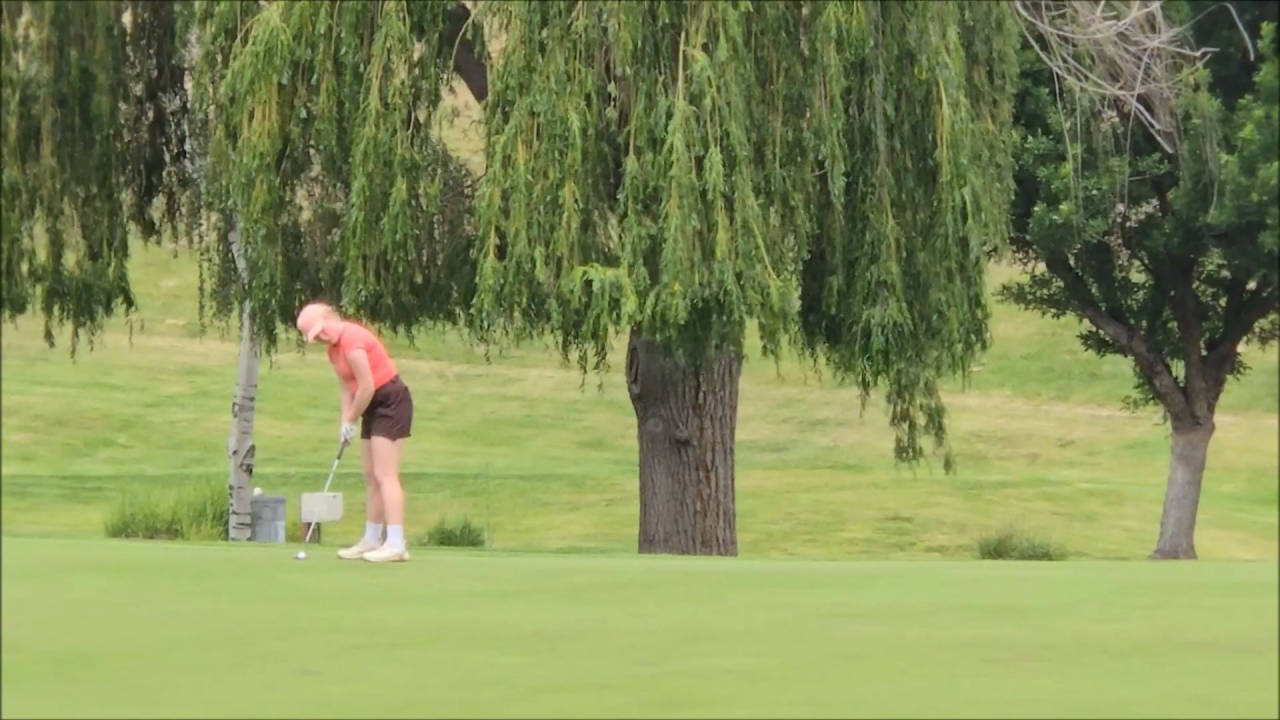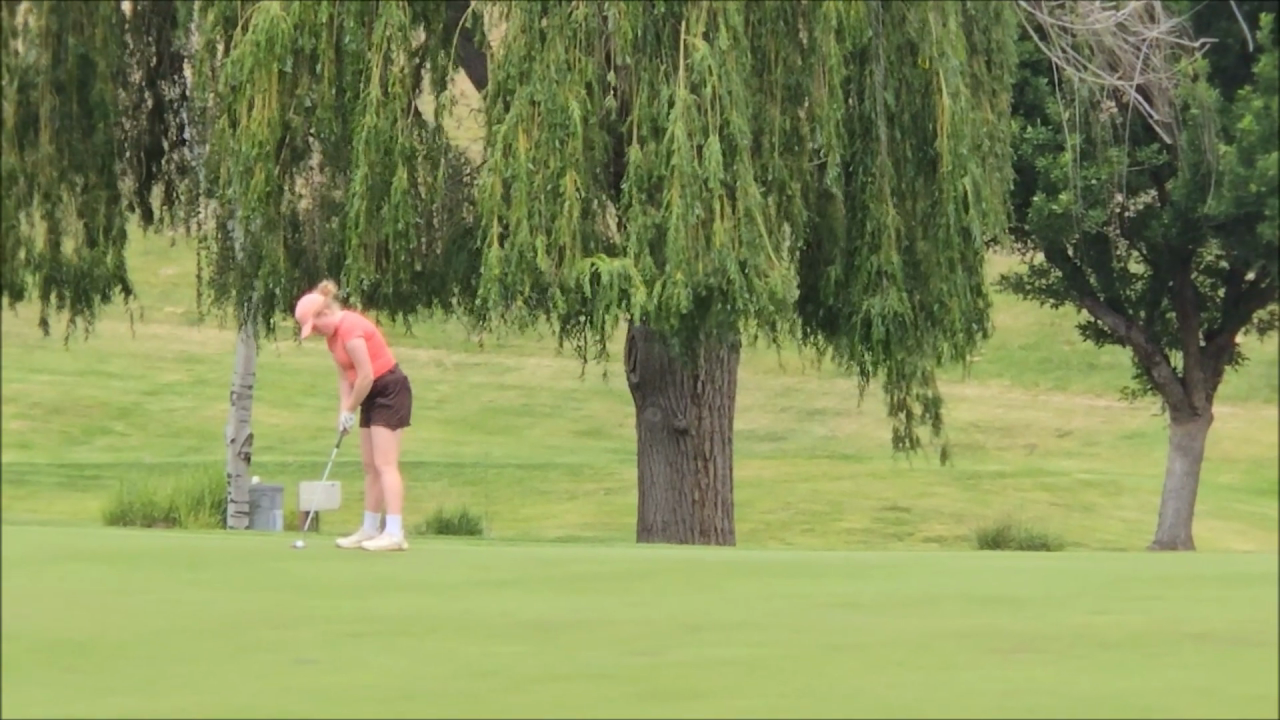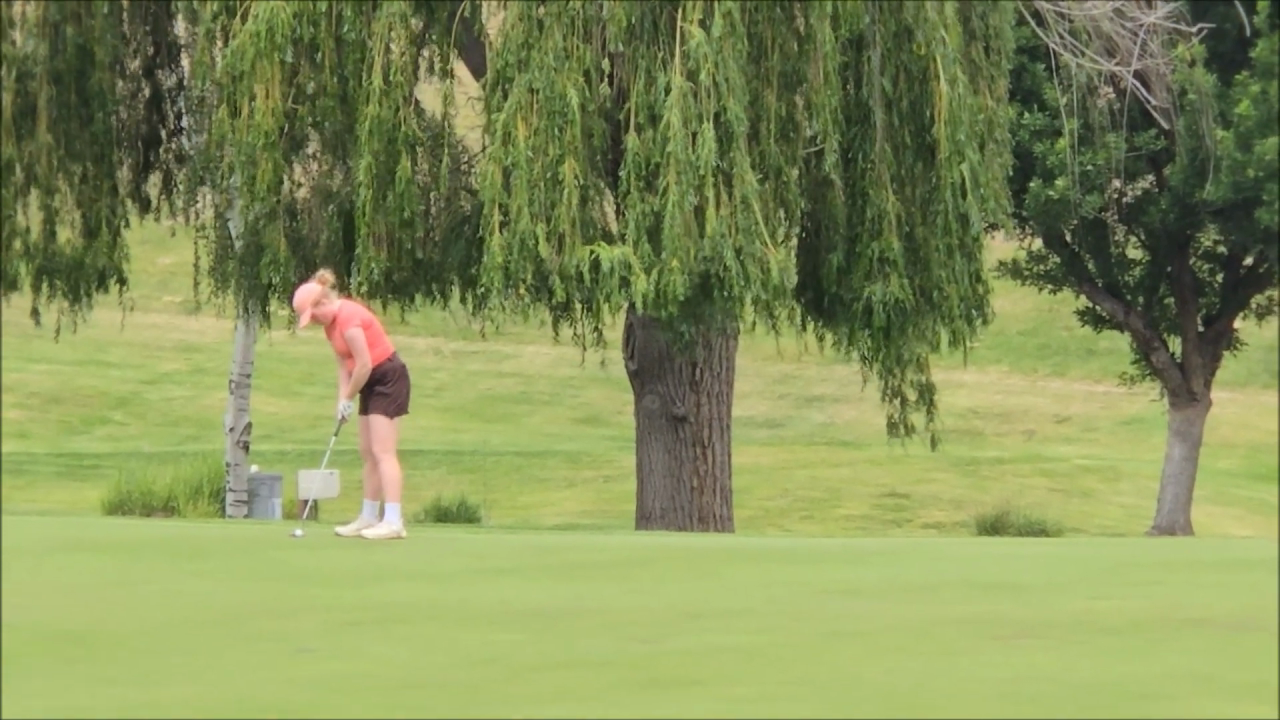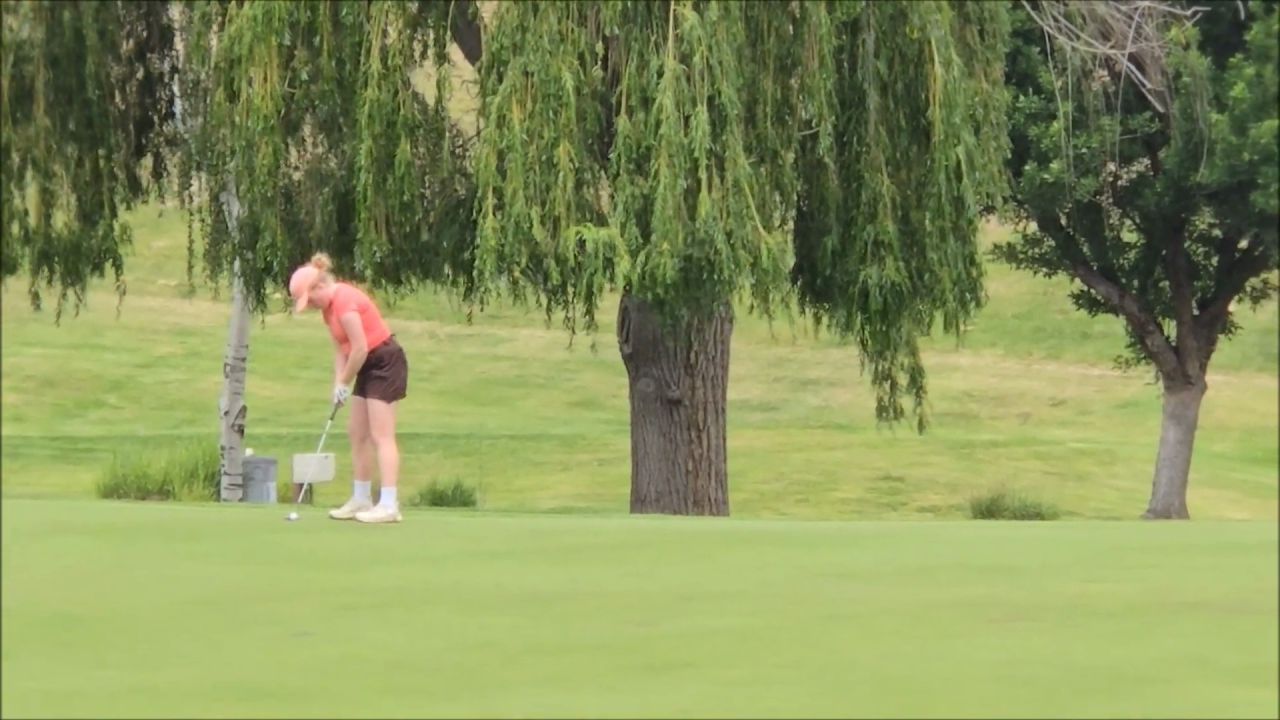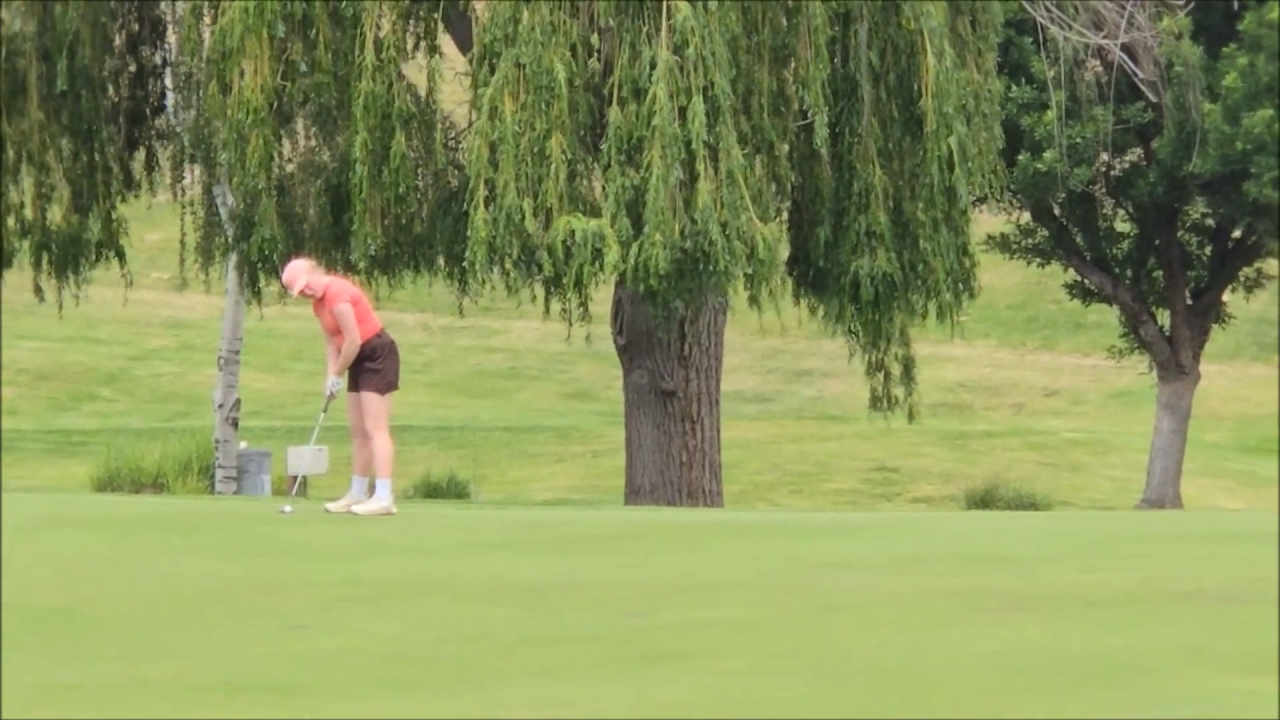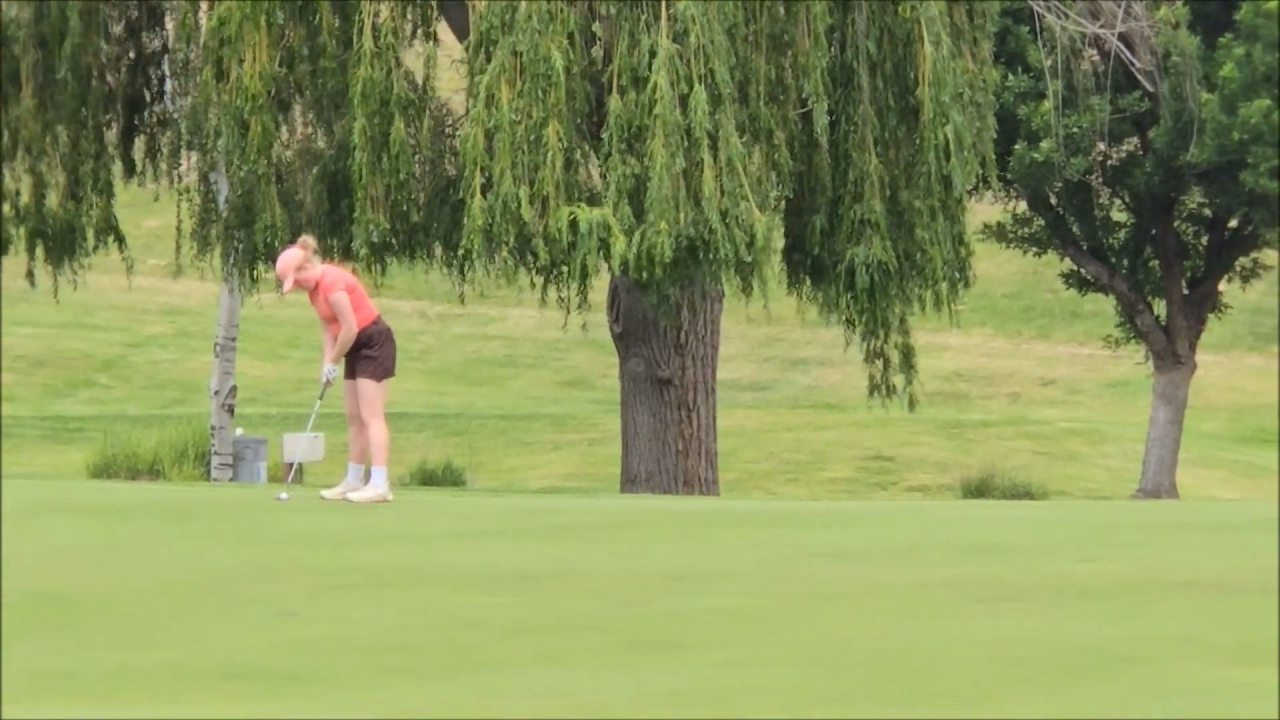
dt=0.5s
person 1, frame 1
left shoulder: (351, 339)
right shoulder: (334, 348)
left elbow: (367, 387)
right elbow: (347, 387)
left wrist: (351, 420)
right wrist: (345, 422)
left hip: (390, 403)
right hip: (374, 407)
left knee: (385, 475)
right knee: (371, 477)
left ankle: (396, 544)
right ankle: (371, 540)
person 1, frame 2
left shoulder: (350, 328)
right shoulder: (333, 335)
left elbow: (366, 376)
right elbow: (345, 376)
left wrist: (350, 409)
right wrist: (344, 411)
left hip: (390, 392)
right hip: (372, 396)
left knee: (384, 464)
right knee: (370, 466)
left ankle: (395, 533)
right ankle: (370, 529)
person 1, frame 3
left shoulder: (348, 317)
right shoulder: (331, 324)
left elbow: (364, 364)
right elbow: (344, 364)
left wrist: (348, 398)
right wrist: (343, 400)
left hip: (389, 380)
right hip: (371, 384)
left knee: (382, 452)
right knee: (368, 454)
left ankle: (393, 521)
right ankle: (369, 517)
person 1, frame 4
left shoulder: (344, 301)
right shoulder: (328, 307)
left elbow: (360, 349)
right elbow: (341, 348)
left wrist: (344, 382)
right wrist: (339, 383)
left hip: (385, 364)
right hip: (368, 367)
left knee: (380, 436)
right knee: (357, 435)
left ankle: (389, 505)
right ankle: (361, 499)
person 1, frame 5
left shoulder: (337, 292)
right shoulder: (319, 302)
left elbow: (353, 340)
right elbow: (332, 341)
left wrist: (337, 374)
right wrist: (331, 375)
left hip: (377, 356)
right hip: (360, 361)
left knee: (375, 429)
right knee: (358, 430)
left ankle: (384, 497)
right ankle: (358, 493)
person 1, frame 6
left shoulder: (331, 281)
right shoulder: (315, 288)
left elbow: (350, 328)
right elbow: (329, 328)
left wrist: (333, 361)
right wrist: (327, 363)
left hip: (374, 344)
right hip: (356, 348)
left knee: (371, 416)
right knee: (355, 418)
left ankle: (379, 485)
right ankle: (354, 481)
